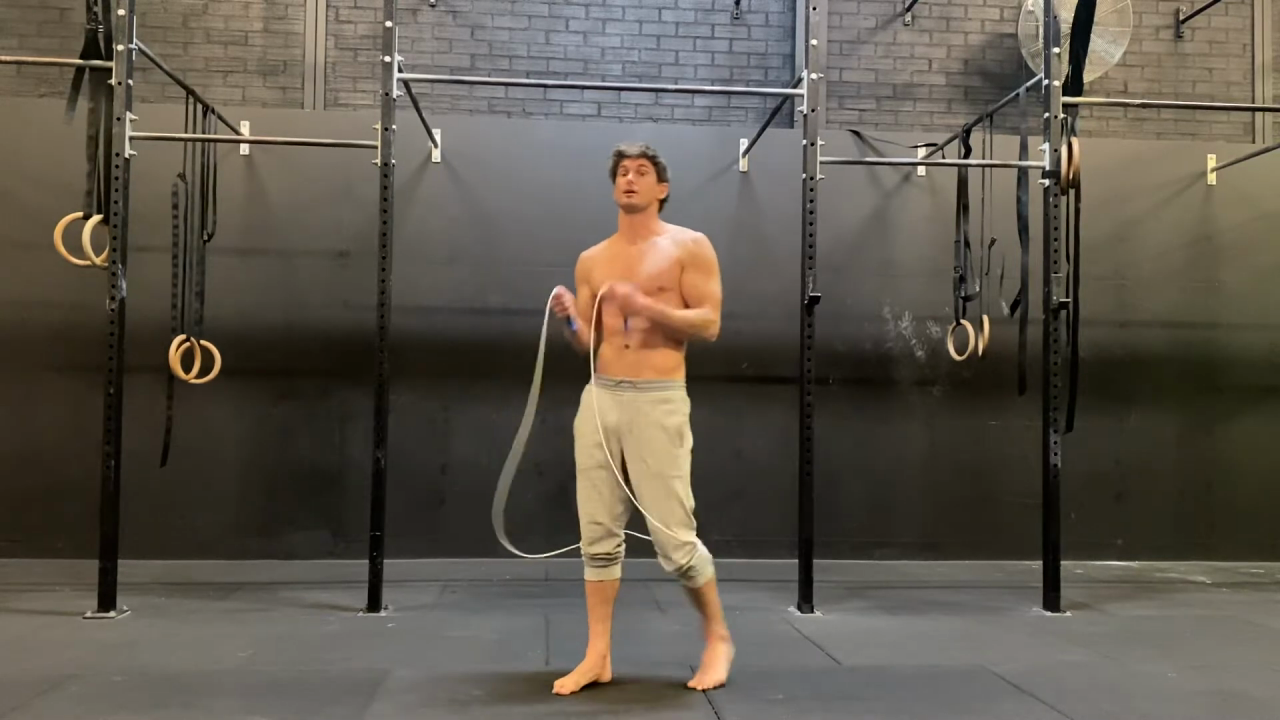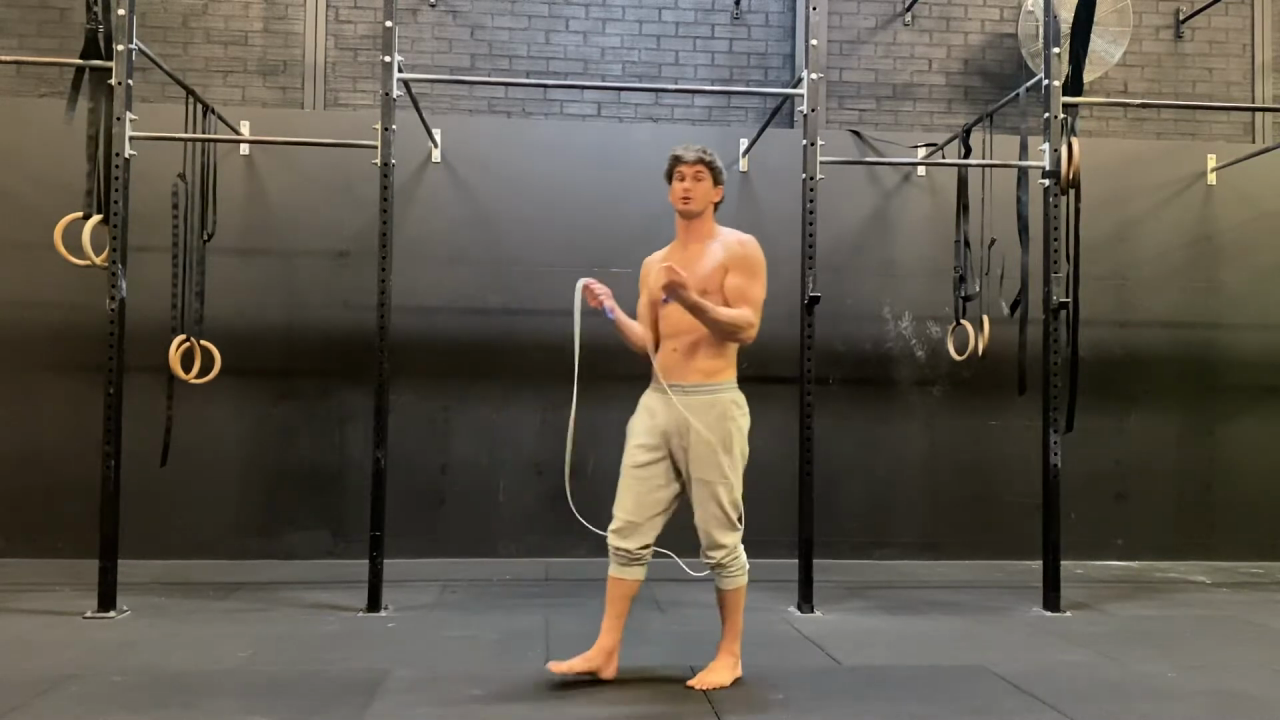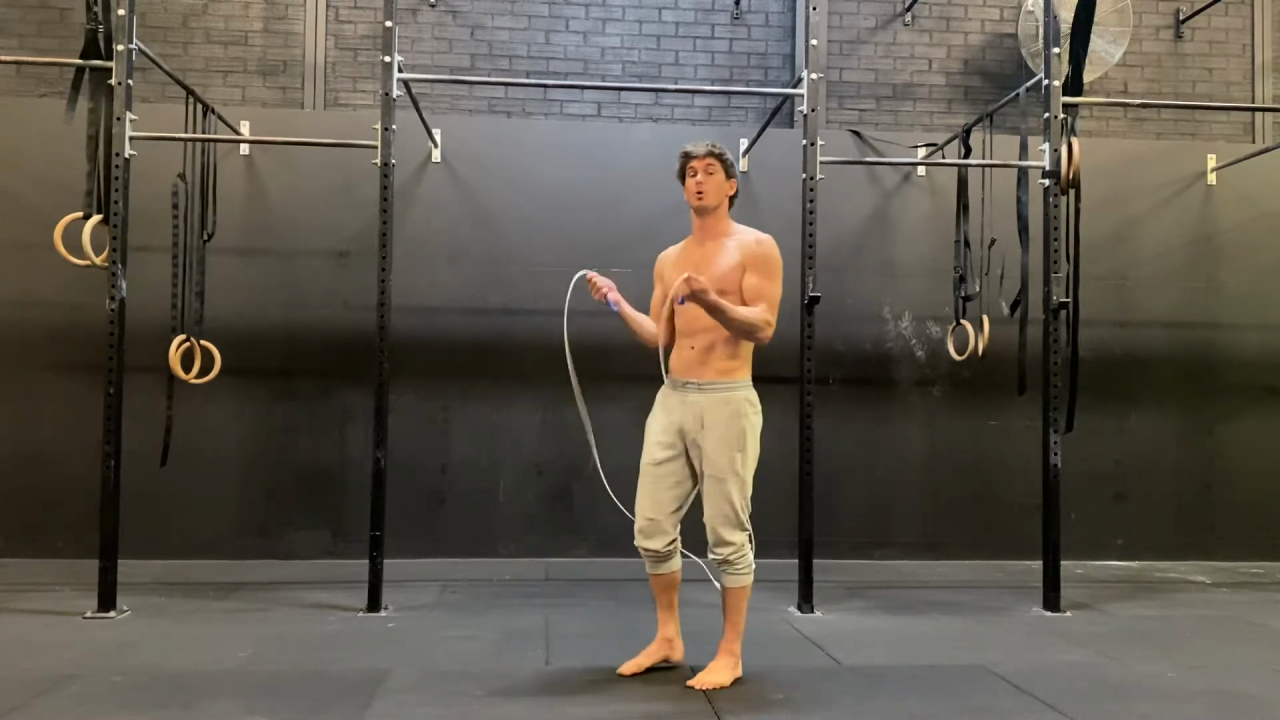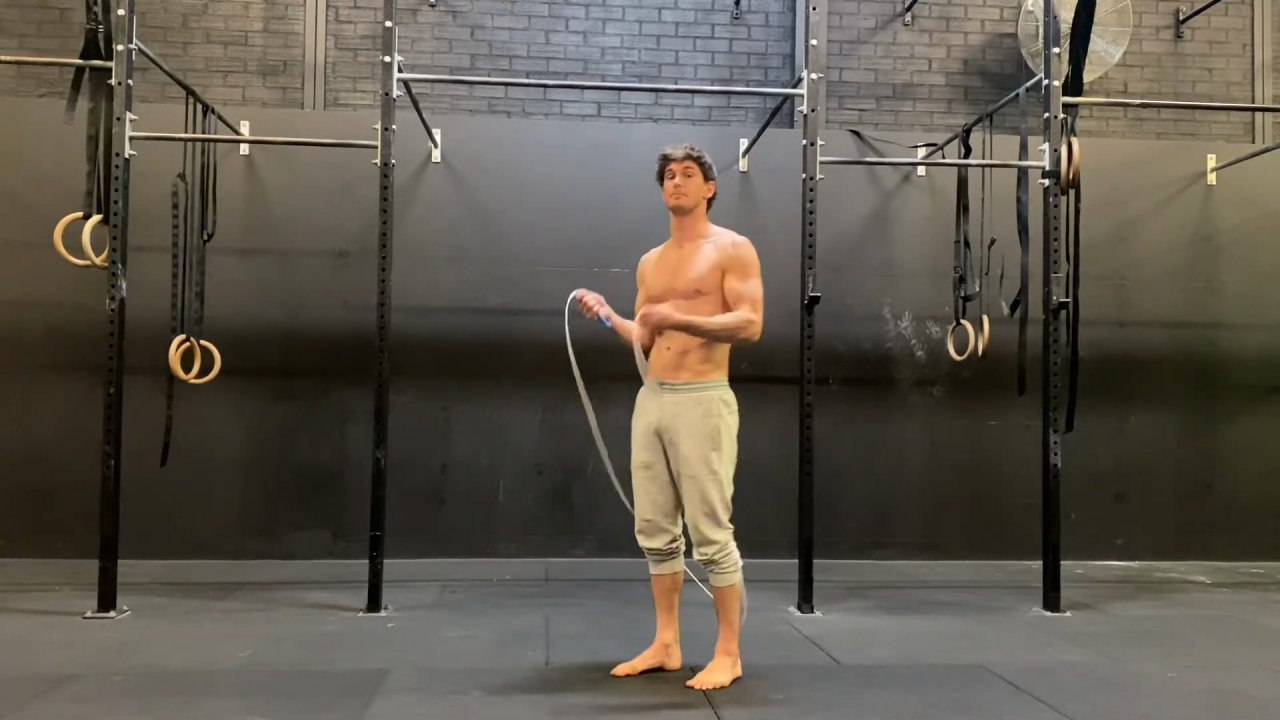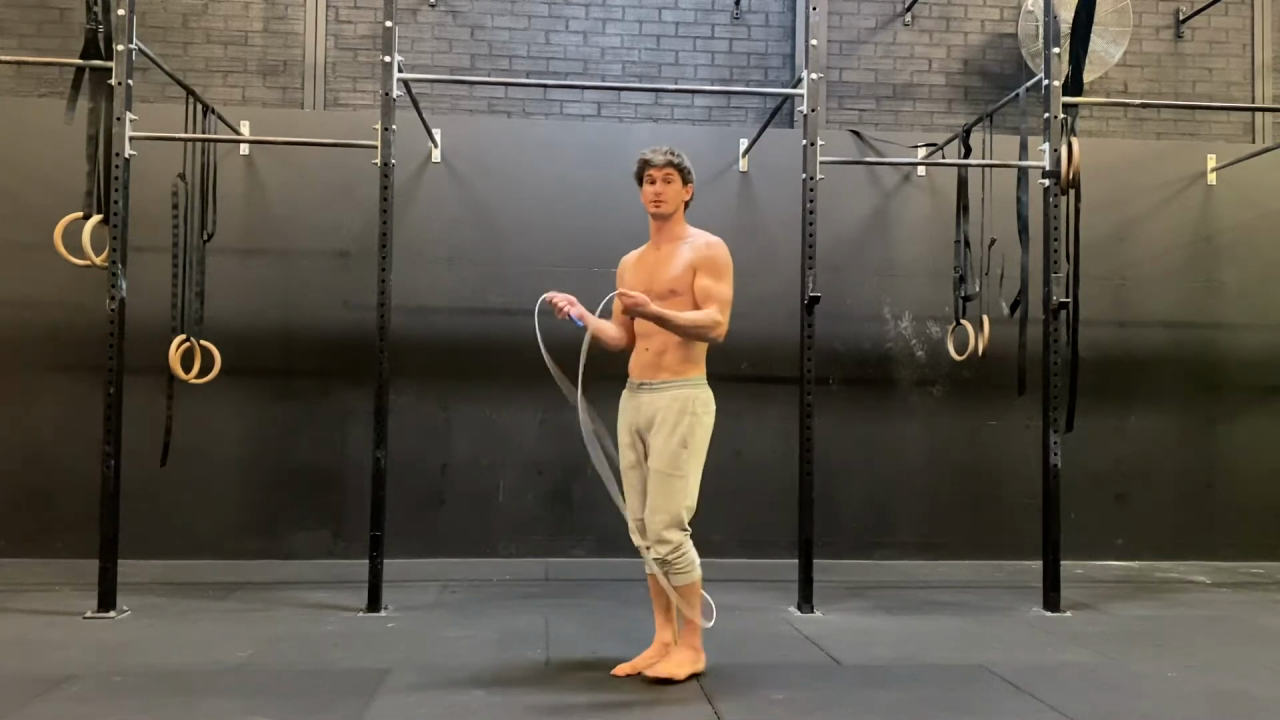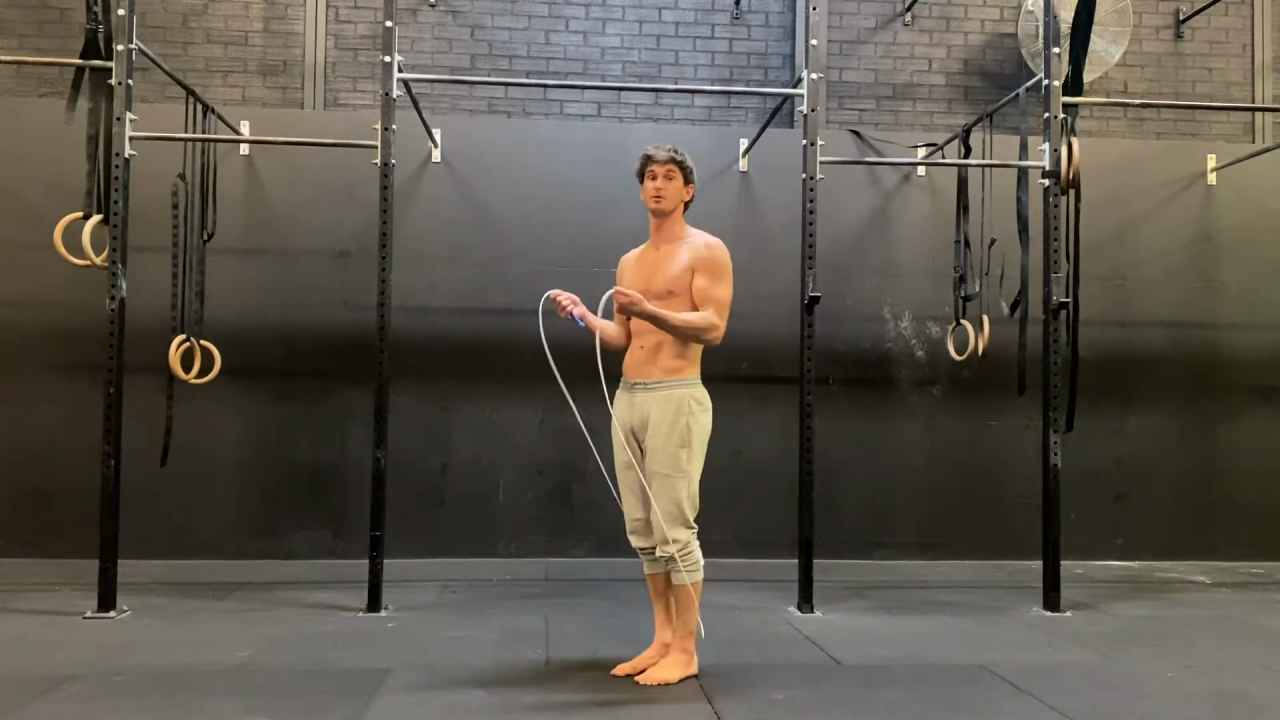
dt=0.4s
person 1, frame 1
left shoulder: (689, 246)
right shoulder: (592, 260)
left elbow: (709, 324)
right elbow: (587, 343)
left wrist: (648, 307)
right wrist: (570, 318)
left hip: (660, 402)
right hip: (599, 400)
left knee: (673, 536)
right knee: (599, 534)
left ankle: (717, 634)
right ankle: (597, 655)
person 1, frame 2
left shoulder: (740, 248)
right shoulder: (653, 263)
left elbow: (746, 327)
right elbow: (647, 342)
left wrist: (690, 298)
right wrist: (611, 311)
left hip: (713, 405)
right hip: (656, 404)
left knee: (720, 538)
right knee: (628, 531)
left ankle: (730, 654)
right ankle: (605, 650)
person 1, frame 3
left shoulder: (756, 247)
right shoulder: (668, 259)
left elbow: (762, 327)
right elbow: (659, 336)
left wrist: (711, 300)
right wrist: (618, 304)
left hip: (727, 402)
right hip: (671, 399)
left knee: (727, 535)
right knee: (651, 528)
left ankle: (730, 654)
right ankle: (668, 636)
person 1, frame 4
left shoulder: (732, 248)
right shoulder: (650, 262)
left elbow: (750, 325)
left wrist: (684, 320)
right wrist: (607, 314)
left hip: (702, 400)
right hip: (651, 400)
left knee: (711, 532)
right knee: (654, 530)
left ankle: (728, 653)
right ankle: (665, 644)
person 1, frame 5
left shoulder: (707, 249)
right shoulder: (630, 263)
left elbow: (715, 325)
left wrist: (655, 311)
right wrist: (581, 315)
left hip: (682, 399)
right hip: (633, 399)
left knee: (667, 527)
right knee: (644, 530)
left ankle: (691, 644)
right ankle: (664, 640)
person 1, frame 6
left shoulder: (707, 250)
right shoulder: (629, 261)
left elbow: (713, 327)
left wrist: (651, 311)
right wrist: (583, 315)
left hip: (677, 398)
right hip: (627, 399)
left knee: (675, 529)
right knee: (642, 531)
left ankle: (686, 651)
right ankle: (663, 641)
